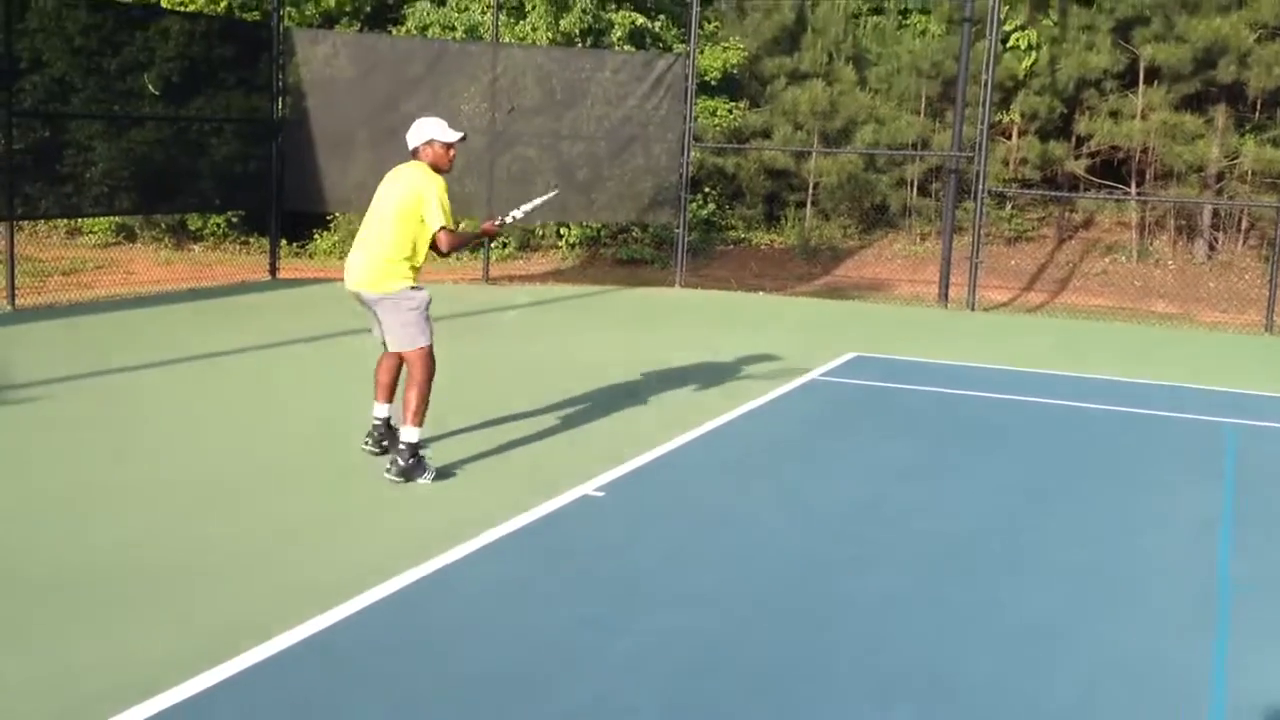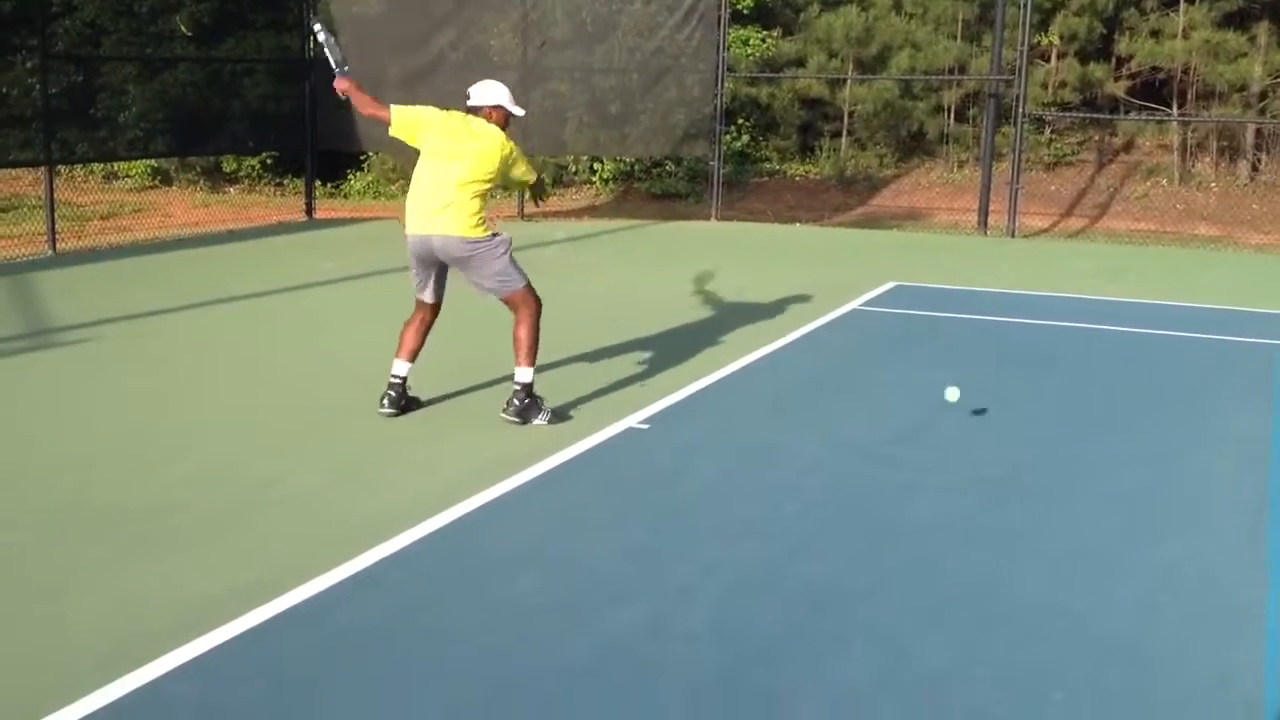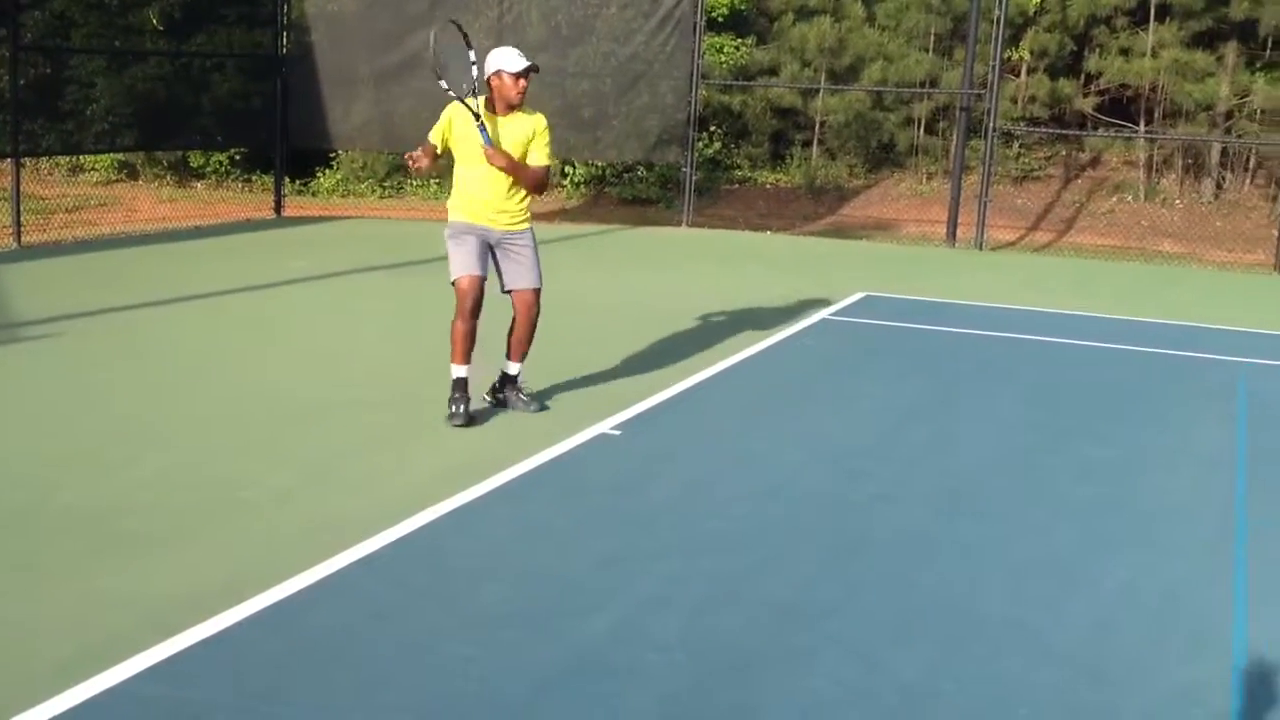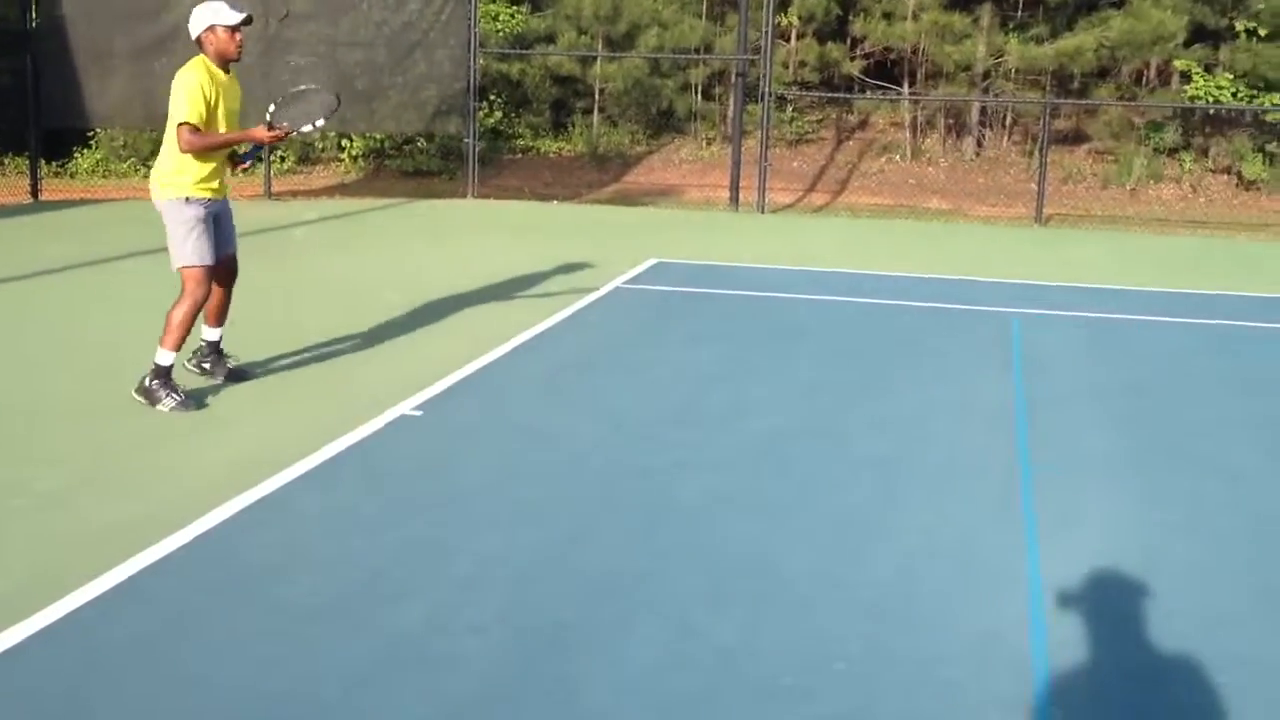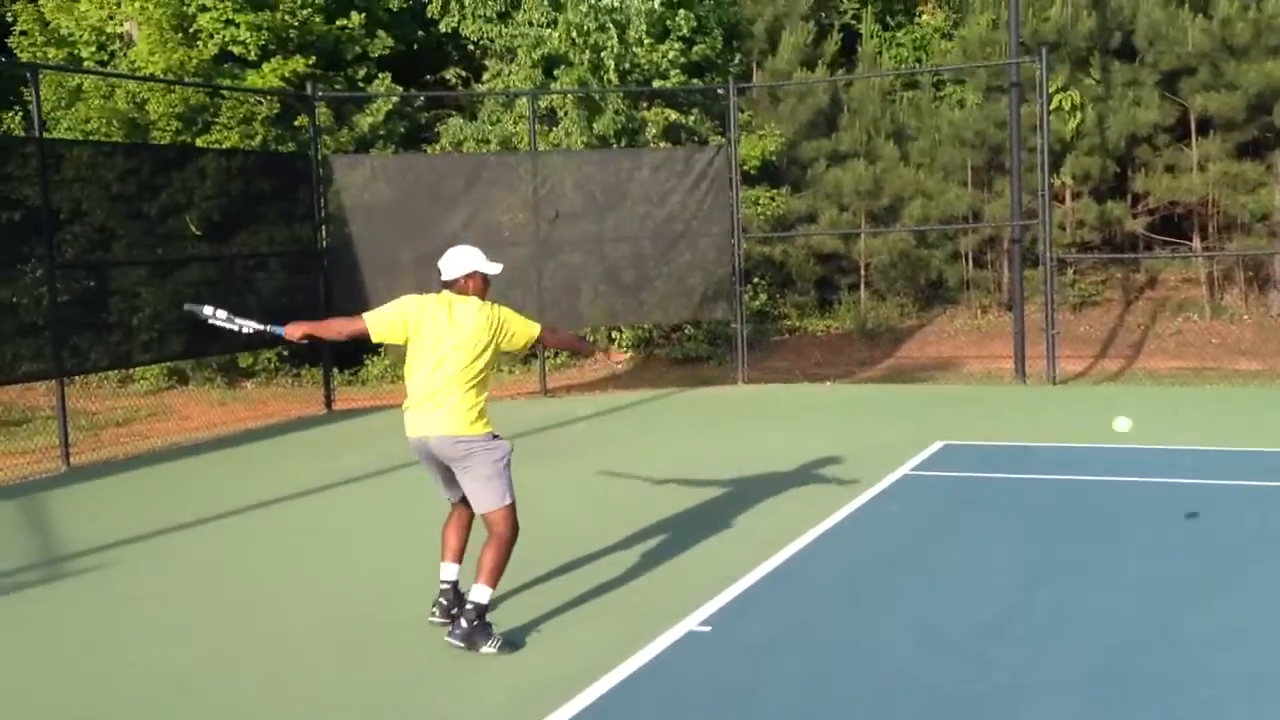
dt=1s
person 1, frame 1
left shoulder: (399, 175)
right shoulder: (430, 183)
right elbow: (448, 244)
left wrist: (434, 241)
right wrist: (483, 232)
left hip: (359, 274)
right hip: (388, 281)
left knee: (396, 349)
right knee: (422, 367)
left ankle: (380, 429)
right ankle: (406, 457)
person 1, frame 2
left shoulder: (437, 120)
right shoulder: (505, 147)
left elbow: (374, 110)
right elbow: (536, 188)
left wrist: (348, 86)
right wrist: (533, 189)
left hip: (418, 233)
right hip: (463, 235)
left knee: (426, 310)
right knee: (528, 306)
left ankle: (394, 391)
right ankle: (522, 398)
person 1, frame 3
left shoulder: (535, 124)
right shoulder: (458, 113)
left elbow: (540, 184)
right elbow: (428, 151)
left wrist: (509, 165)
right wrist: (420, 157)
left hip: (514, 228)
right hip: (467, 223)
left knee: (528, 309)
right knee: (468, 300)
left ankle: (506, 384)
right ankle: (458, 390)
person 1, frame 4
left shoulder: (229, 81)
right shoulder: (194, 77)
right elbow: (188, 141)
left wrist: (233, 155)
right wrist: (248, 137)
left hip: (211, 193)
right hip: (182, 193)
left knee: (225, 273)
right knee: (197, 289)
left ankle: (208, 353)
right ankle: (155, 379)
person 1, frame 5
left shoulder: (414, 307)
right shoulder: (491, 317)
left elbow: (352, 327)
right elbow: (550, 338)
left wrist: (306, 327)
right wrist: (594, 349)
left hip: (420, 430)
right hip: (461, 433)
left knee: (463, 505)
right knee: (503, 528)
left ankle: (448, 595)
right ankle: (470, 622)
